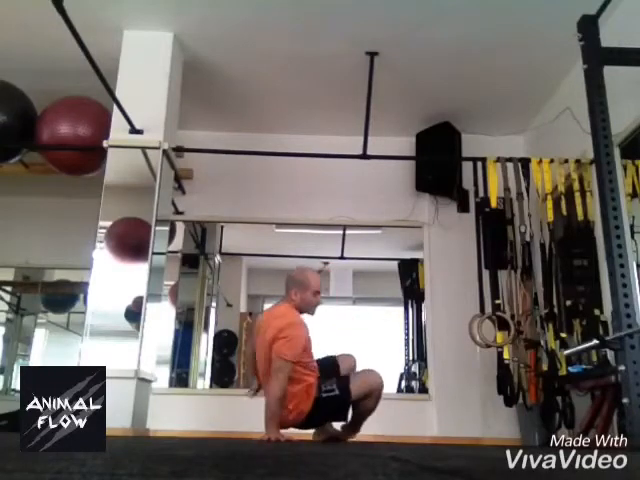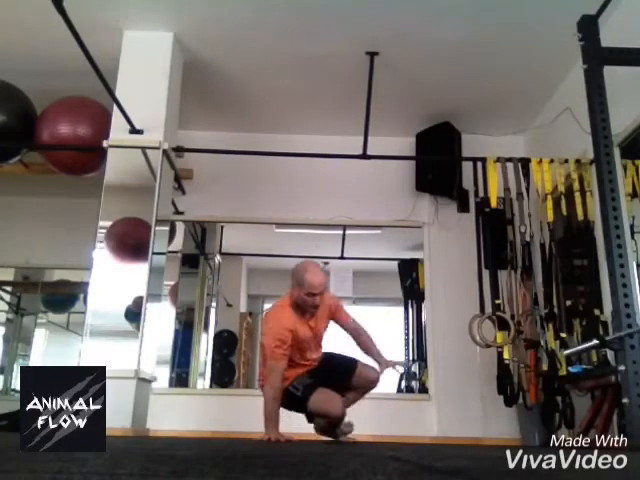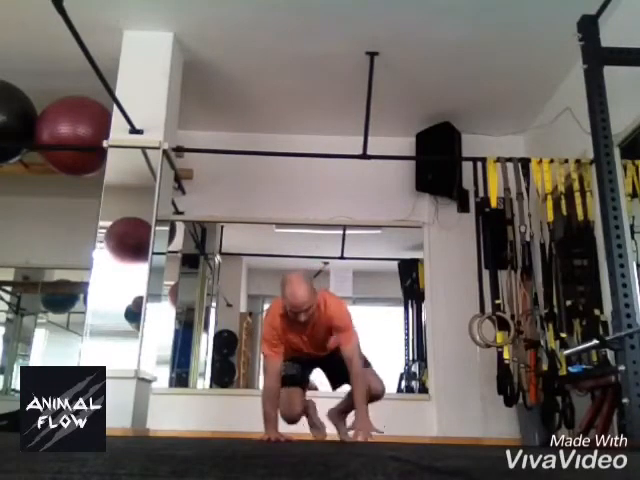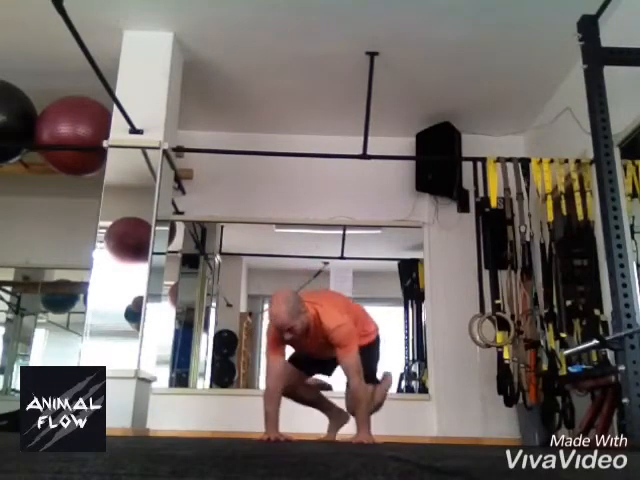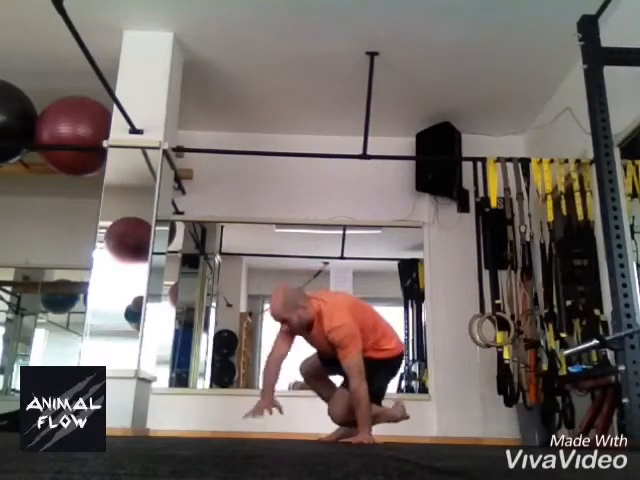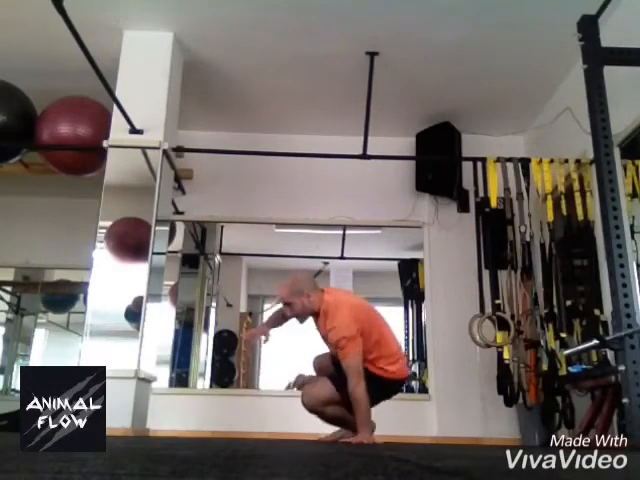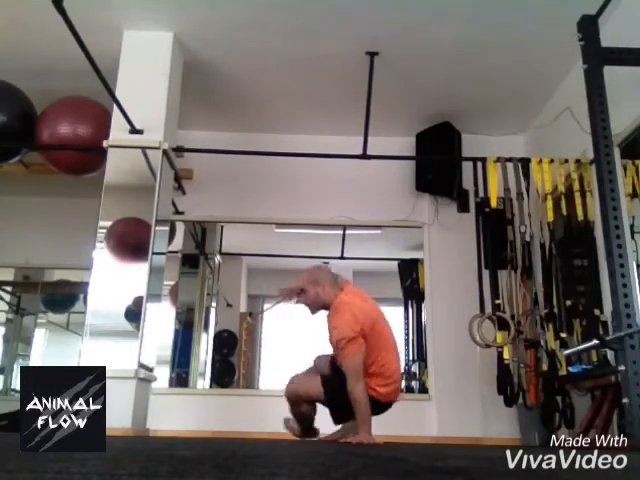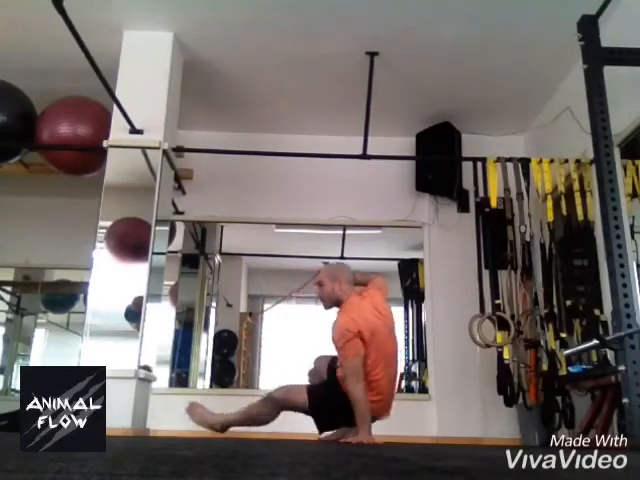
dt=0.3s
person 1, frame 1
left shoulder: (267, 317)
right shoulder: (292, 326)
left elbow: (257, 354)
right elbow: (278, 378)
left wrist: (261, 382)
right wrist: (272, 429)
left hip: (292, 400)
right hip: (302, 407)
left knee: (348, 362)
right knee: (373, 381)
left ankle: (324, 427)
right ankle: (349, 430)
person 1, frame 2
left shoulder: (327, 301)
right shoulder: (280, 321)
left elbow: (355, 329)
right elbow: (273, 378)
left wrist: (380, 359)
right wrist: (271, 430)
left hip: (316, 362)
right hip: (289, 378)
left knee: (370, 377)
right knee: (334, 409)
left ankle: (329, 422)
right ankle: (326, 426)
person 1, frame 3
left shoulder: (333, 307)
right shoulder: (274, 319)
left elbow: (354, 361)
right elbow: (272, 377)
left wrist: (362, 416)
right wrist: (271, 430)
left hip: (332, 347)
right hip: (294, 354)
left knee: (376, 390)
right knee: (291, 413)
left ankle: (338, 414)
right ankle: (309, 409)
person 1, frame 4
left shoulder: (335, 321)
right shoulder: (279, 323)
left elbow: (355, 379)
right elbow: (274, 378)
left wrist: (363, 432)
right wrist: (271, 429)
left hip: (361, 339)
left knee: (357, 408)
right knee: (284, 384)
left ankle: (382, 385)
right ankle: (335, 414)
person 1, frame 5
left shoulder: (337, 322)
right shoulder: (292, 316)
left elbow: (357, 380)
right elbow: (276, 356)
left wrist: (364, 433)
right wrist: (266, 397)
left hip: (384, 353)
left knee: (339, 414)
right knee: (308, 370)
left ankle: (392, 414)
person 1, frame 6
left shoulder: (340, 322)
right shoulder: (325, 296)
left elbow: (356, 381)
right elbow: (285, 313)
left wrist: (364, 433)
right wrist: (265, 326)
left hip: (386, 375)
right hip: (374, 358)
left knee: (310, 397)
right knee: (320, 364)
left ankle: (364, 428)
right ankle: (351, 423)
person 1, frame 7
left shoulder: (344, 322)
right shoulder: (348, 291)
left elbow: (356, 383)
right elbow: (336, 279)
left wrist: (365, 434)
right wrist: (300, 289)
left hip: (376, 392)
right hip: (376, 373)
left knee: (294, 388)
right knee: (320, 364)
left ankle: (306, 430)
right ankle: (350, 426)
person 1, frame 8
left shoulder: (346, 324)
right shoulder: (374, 298)
left elbow: (356, 384)
right elbow: (377, 279)
left wrist: (364, 433)
left hip: (367, 401)
right hip: (378, 392)
left knee: (280, 397)
right knee: (321, 366)
left ankle: (222, 422)
right ankle: (346, 426)
